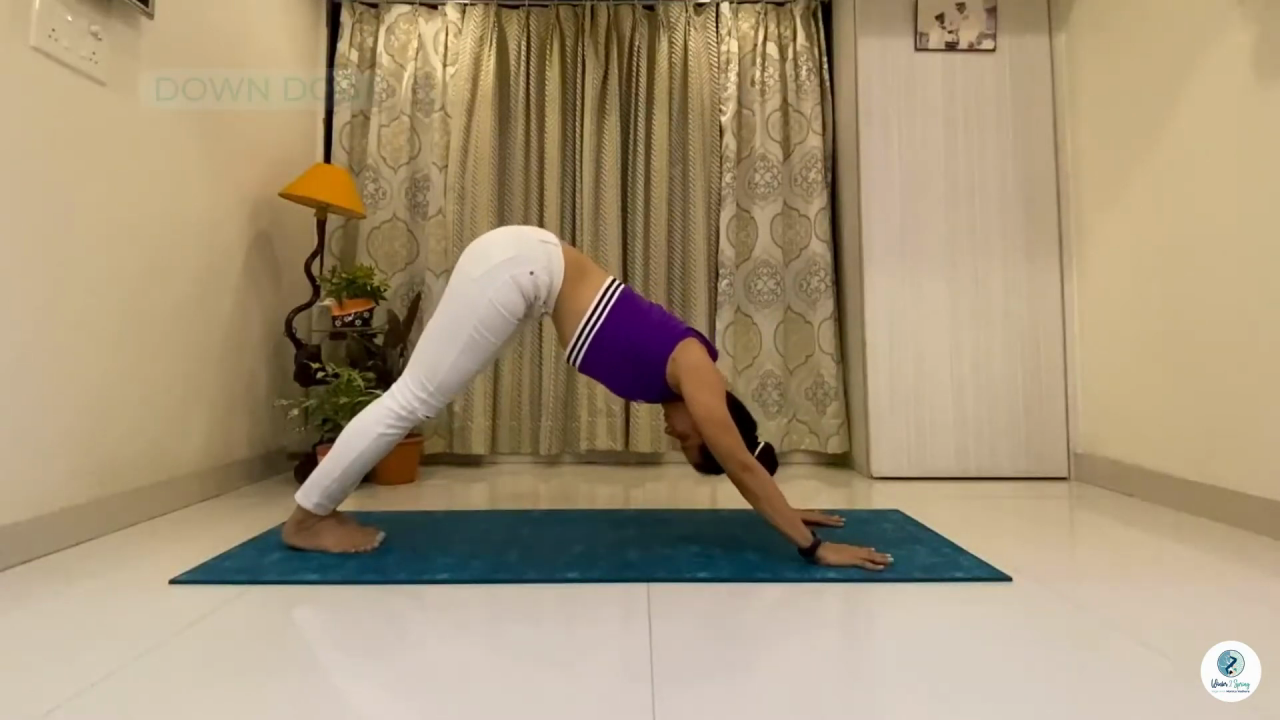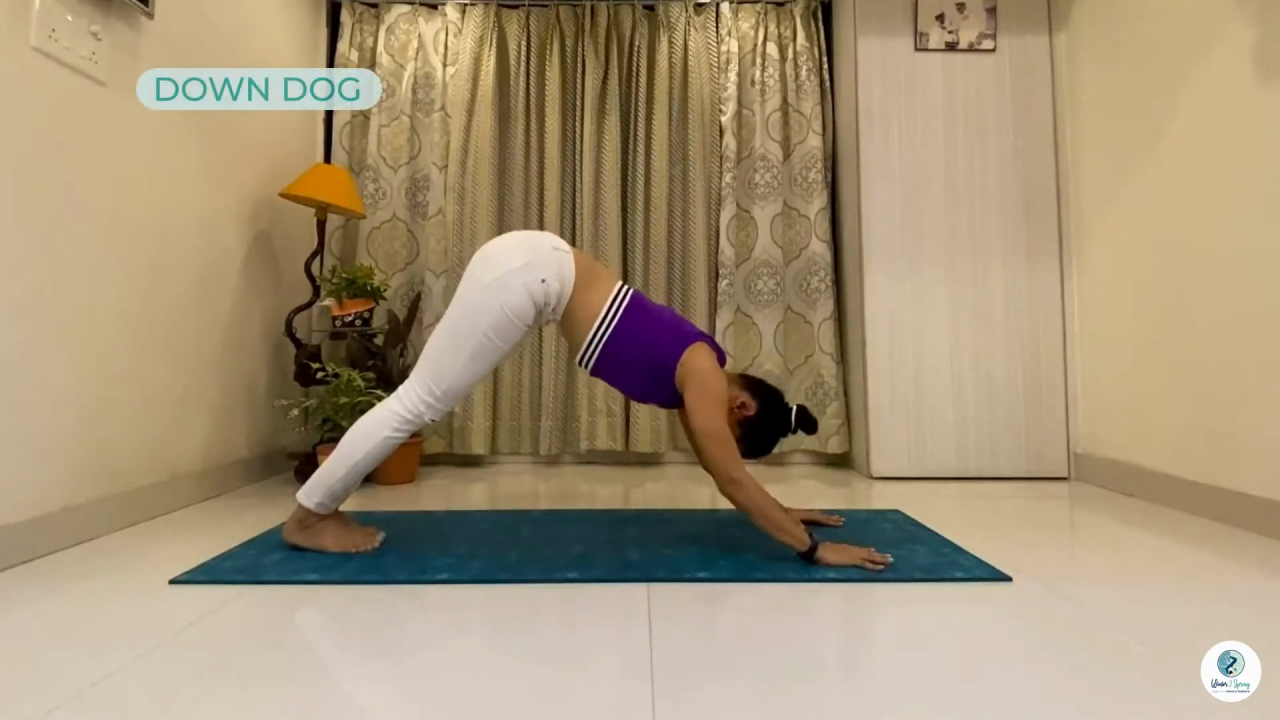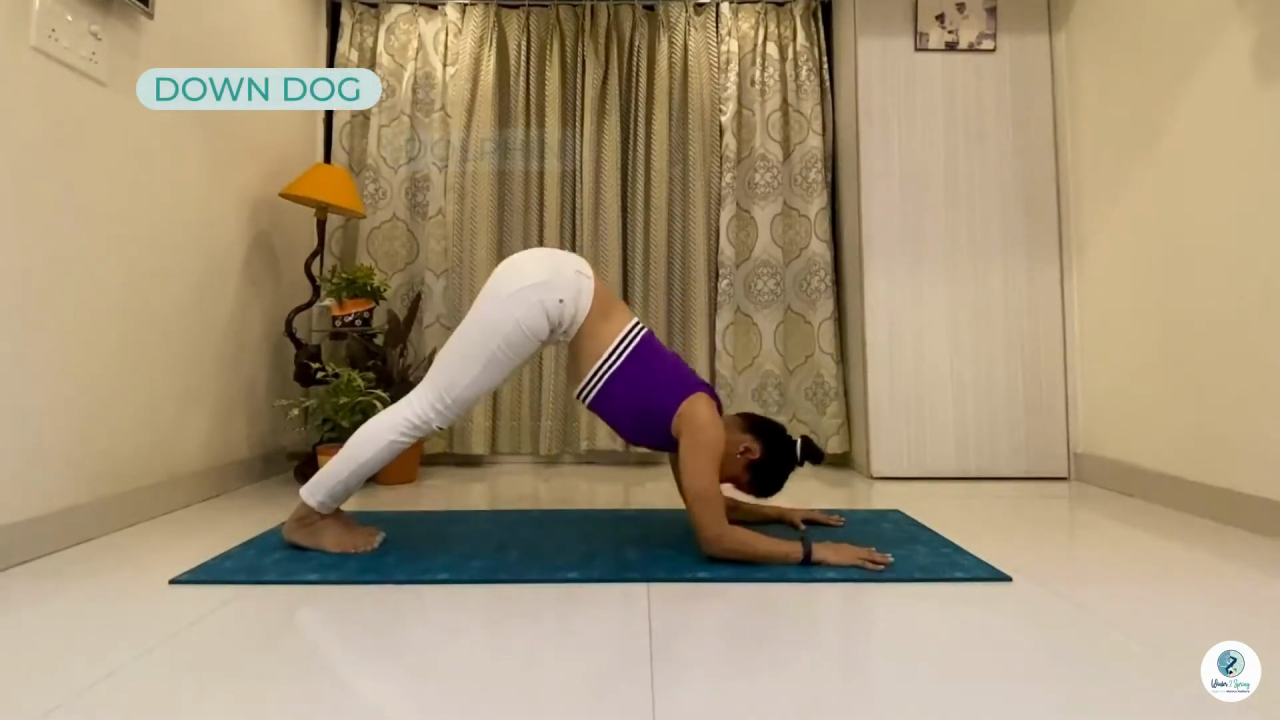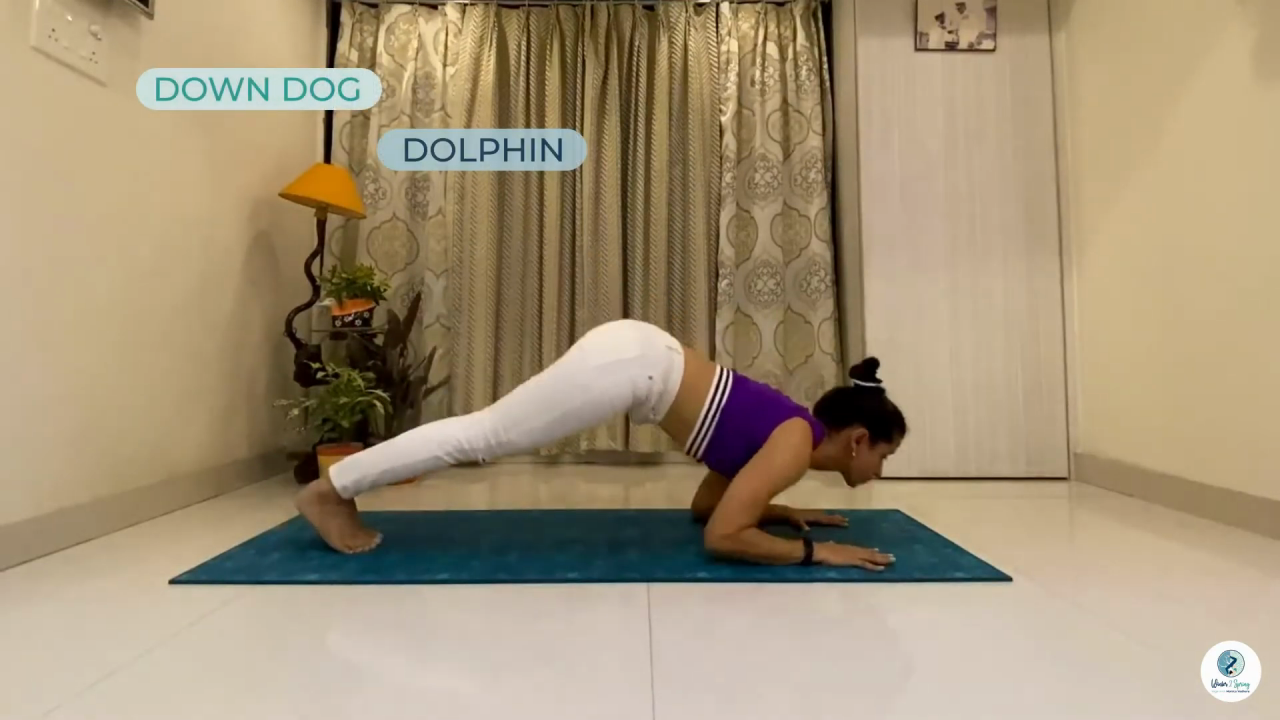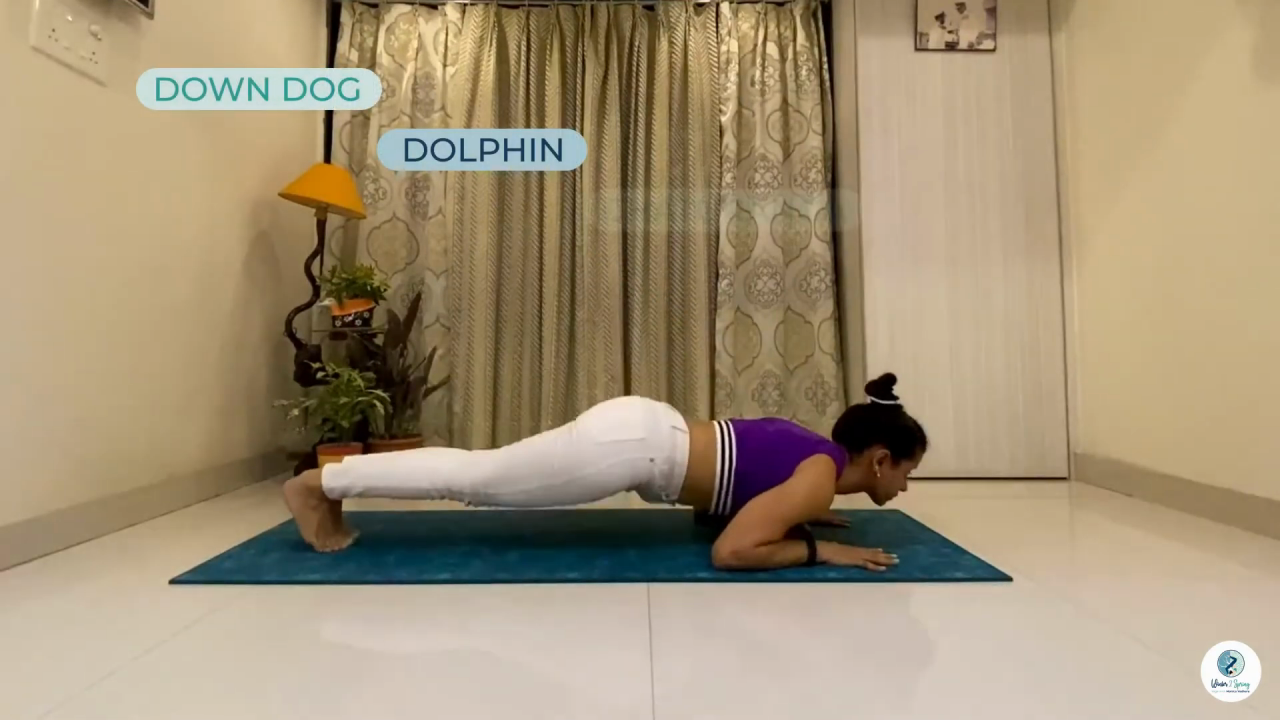
dt=0.5s
person 1, frame 1
left shoulder: (689, 370)
right shoulder: (694, 373)
left elbow: (741, 467)
right elbow: (742, 466)
left wrist: (783, 512)
right wrist: (814, 548)
left hip: (525, 263)
right hip: (520, 267)
left knee: (414, 399)
right knee: (415, 400)
left ankle: (322, 507)
right ankle: (307, 517)
person 1, frame 2
left shoulder: (697, 372)
right shoulder: (701, 377)
left elbow: (725, 472)
right elbow: (731, 479)
left wrist: (781, 510)
right wrist: (813, 548)
left hip: (537, 264)
right hip: (528, 271)
left knee: (421, 401)
right knee: (421, 402)
left ankle: (324, 506)
right ankle: (309, 515)
person 1, frame 3
left shoulder: (692, 418)
right shoulder: (702, 424)
left elbow: (706, 502)
right elbow: (715, 537)
left wrist: (777, 513)
right wrist: (813, 552)
left hip: (554, 280)
right hip: (549, 289)
left knee: (428, 409)
right knee: (431, 408)
left ankle: (324, 504)
right ankle: (310, 513)
person 1, frame 4
left shoulder: (785, 432)
right shoulder: (798, 444)
left elbow: (706, 504)
right elbow: (723, 537)
left wrist: (787, 513)
right wrist: (814, 550)
left hip: (634, 351)
right hip: (630, 361)
left knee: (483, 433)
right knee: (483, 436)
left ankle: (342, 488)
right ankle: (331, 489)
person 1, frame 5
left shoulder: (806, 450)
right shoulder: (821, 479)
left elbow: (726, 508)
right elbow: (732, 552)
left wrist: (797, 519)
right wrist: (819, 550)
left hip: (640, 424)
right hip: (636, 444)
left knee: (477, 472)
right knee: (475, 479)
left ankle: (331, 482)
right ankle: (320, 483)
